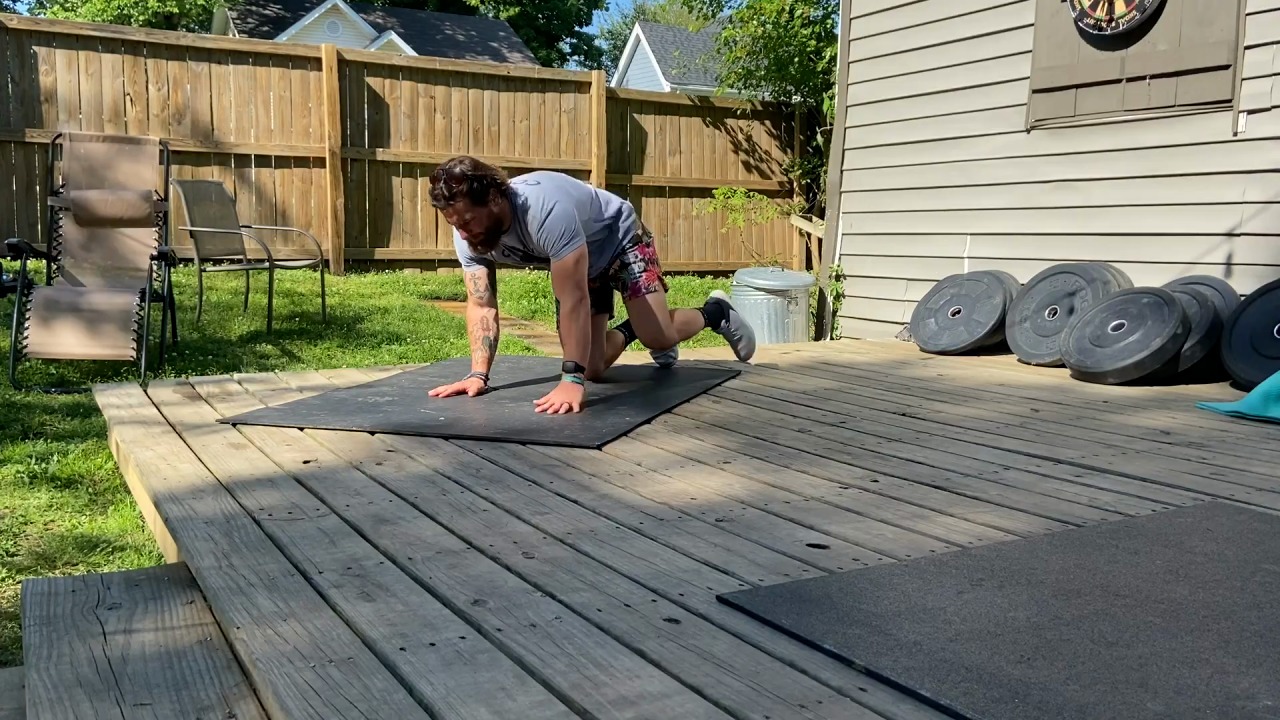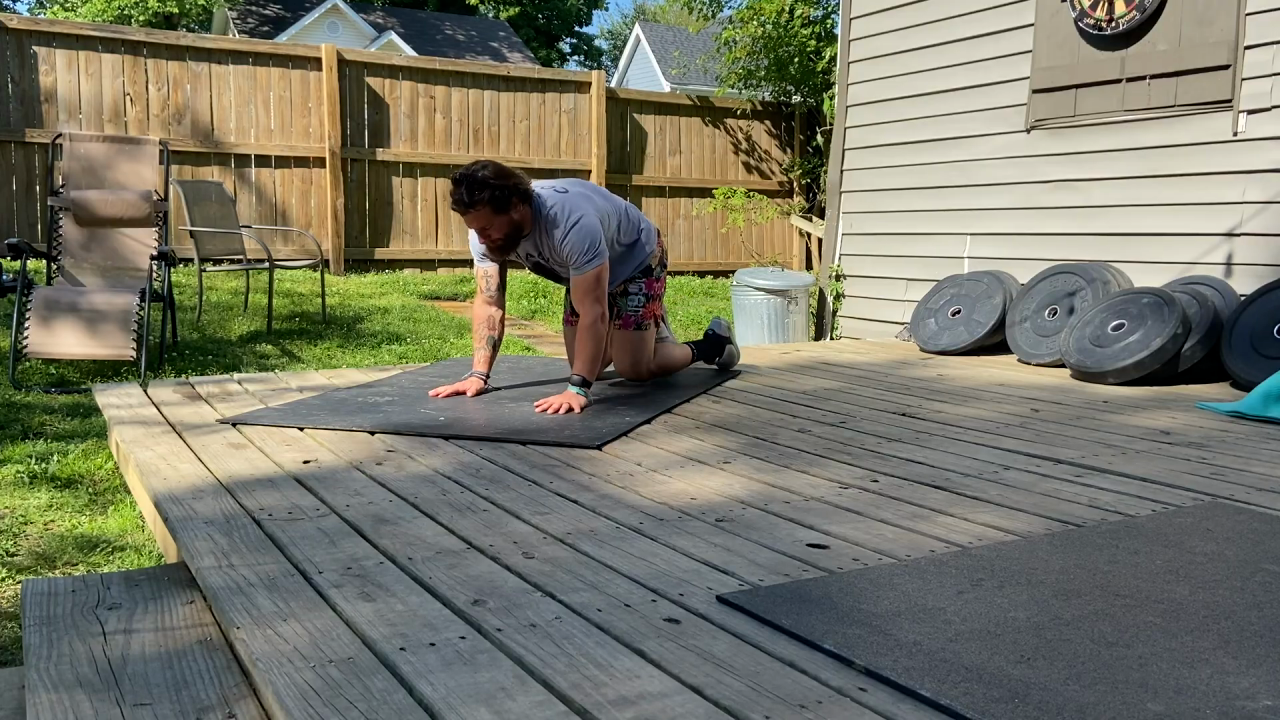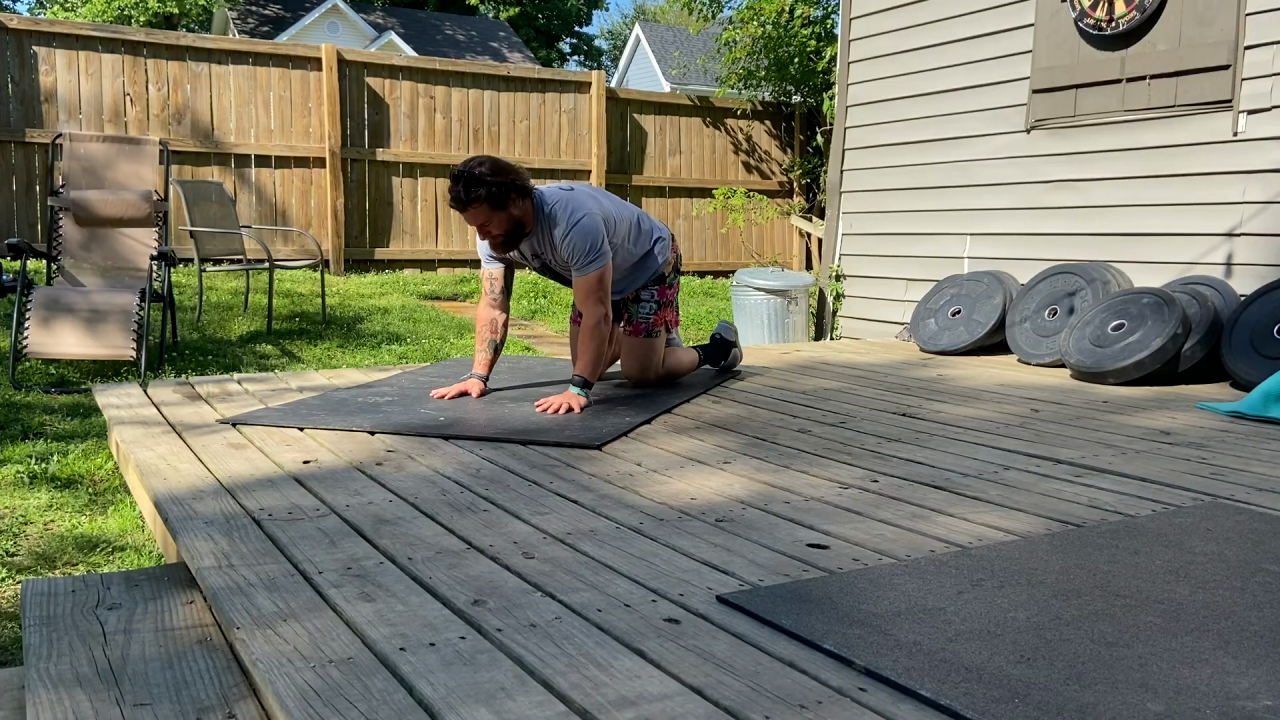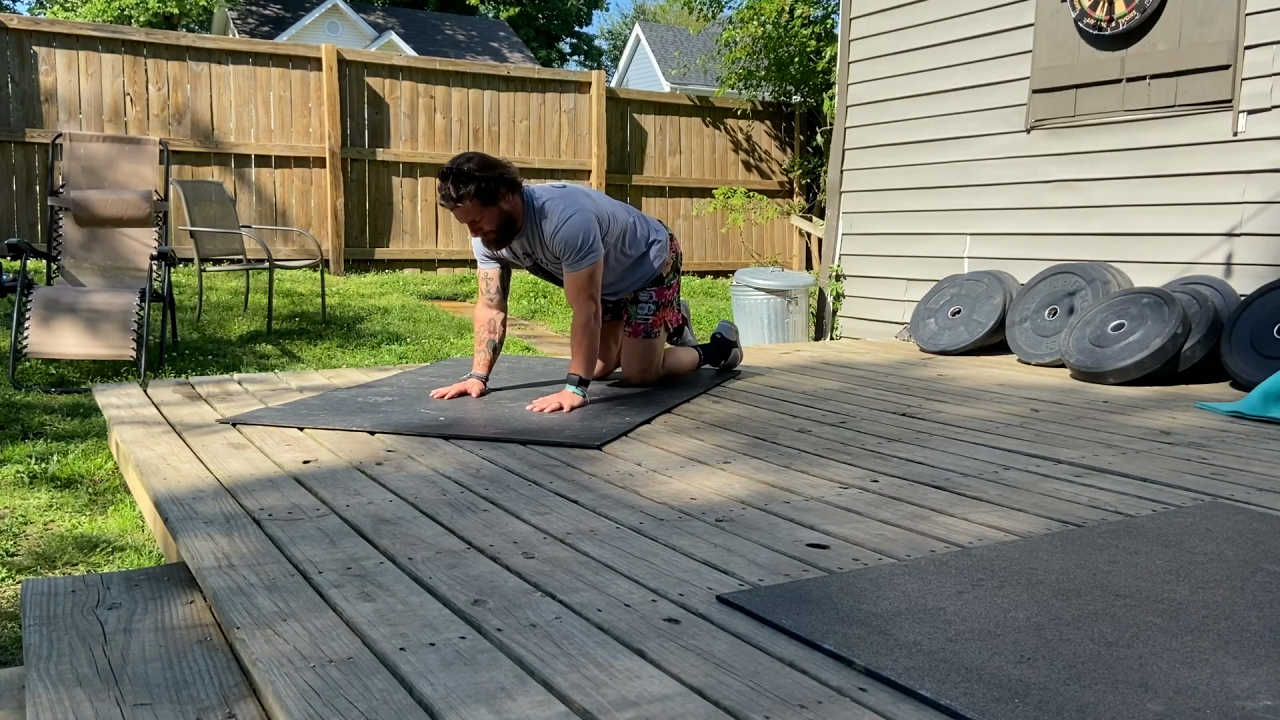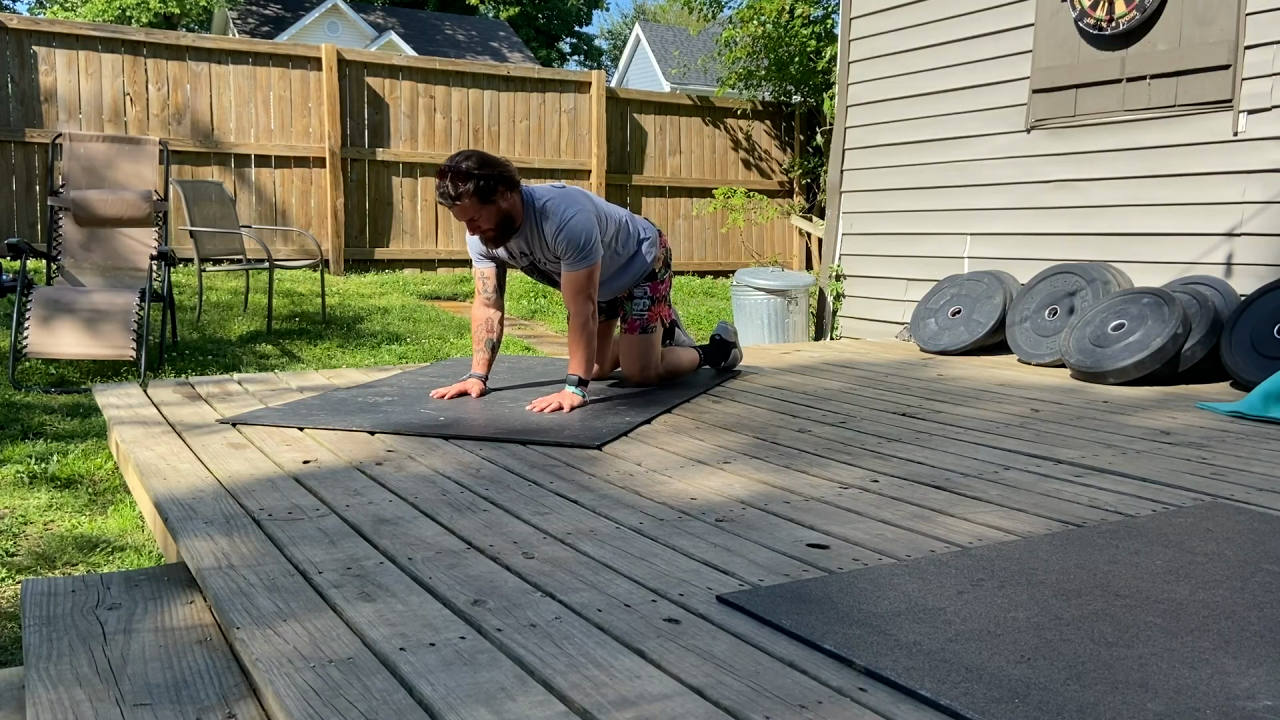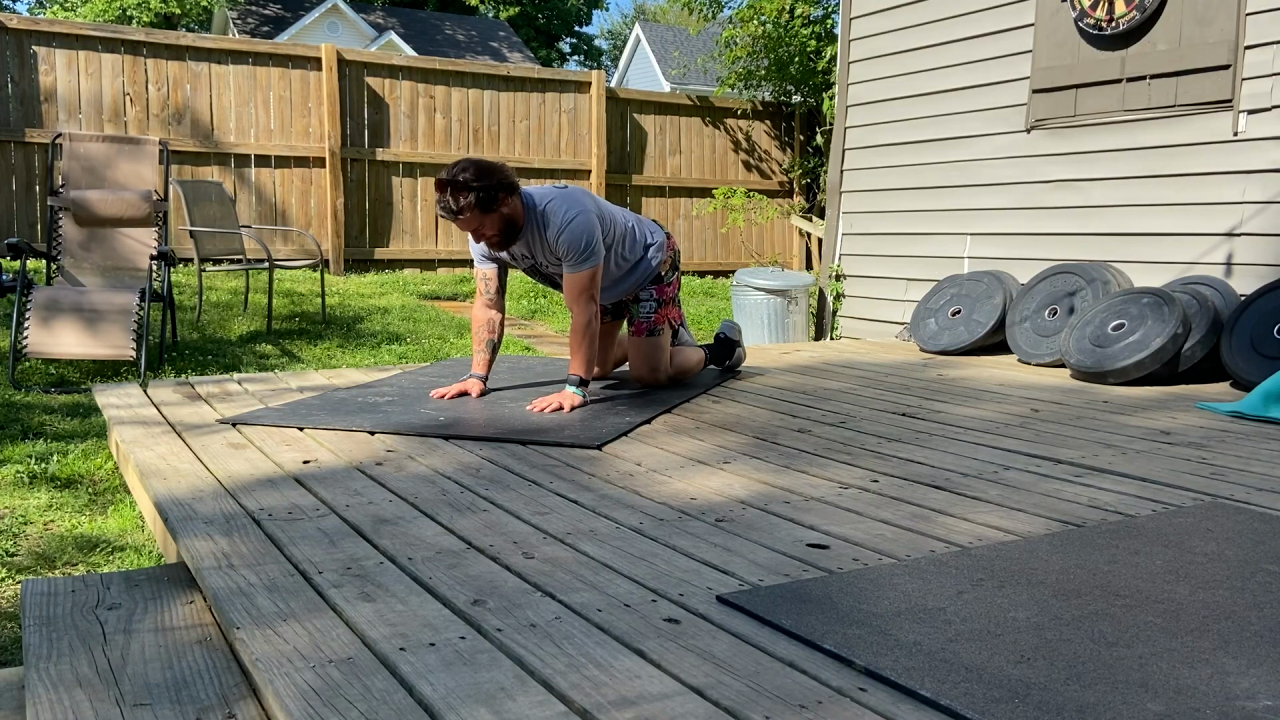
dt=0.4s
person 1, frame 1
left shoulder: (546, 210)
right shoulder: (467, 236)
left elbow: (574, 301)
right elbow: (481, 307)
left wrist: (572, 381)
right wrist: (478, 375)
left hip: (617, 236)
right hip: (567, 263)
left knee: (659, 333)
right knee: (592, 367)
left ankle: (715, 313)
right ankle: (627, 331)
person 1, frame 2
left shoulder: (571, 222)
right shoulder: (485, 230)
left elbow: (593, 312)
right elbow: (489, 305)
left wrist: (577, 389)
right wrist: (478, 374)
left hip: (636, 258)
right hip: (587, 270)
left knee: (634, 369)
right knee: (587, 364)
left ankle: (713, 344)
right ankle: (640, 328)
person 1, frame 3
left shoulder: (574, 221)
right shoulder: (492, 234)
left elbow: (596, 312)
right elbow: (493, 307)
left wrist: (578, 389)
right wrist: (478, 376)
left hip: (650, 265)
right hip: (600, 274)
left knee: (640, 374)
right knee: (588, 364)
left ankle: (718, 348)
right ankle: (651, 332)
person 1, frame 4
left shoulder: (566, 219)
right shoulder: (487, 236)
left elbow: (586, 310)
right elbow: (491, 307)
left wrist: (574, 389)
right wrist: (477, 375)
left hip: (650, 262)
right hip: (605, 279)
left knee: (640, 375)
right knee: (597, 368)
left ankle: (719, 347)
right ankle: (671, 325)
person 1, frame 5
left shoulder: (565, 217)
right shoulder: (481, 235)
left elbow: (582, 310)
right elbow: (487, 306)
left wrist: (574, 388)
right wrist: (477, 376)
left hip: (642, 261)
right hip: (596, 280)
left knee: (640, 374)
right knee: (595, 368)
left ankle: (717, 349)
right ankle: (660, 330)
person 1, frame 6
left shoulder: (567, 217)
right shoulder: (484, 235)
left elbow: (583, 309)
right elbow: (488, 306)
left wrist: (574, 388)
right wrist: (477, 375)
left hip: (648, 263)
right hip: (601, 279)
left knee: (650, 375)
right knee: (595, 367)
left ankle: (722, 347)
right ankle: (664, 331)
